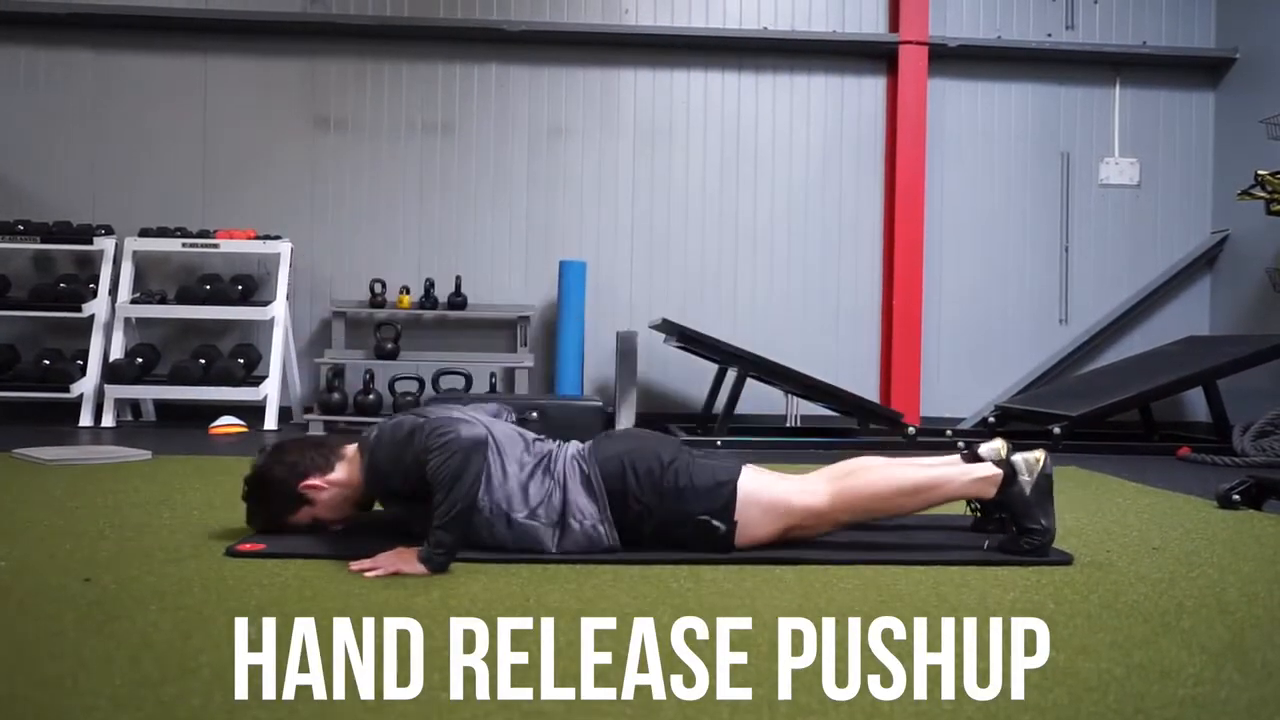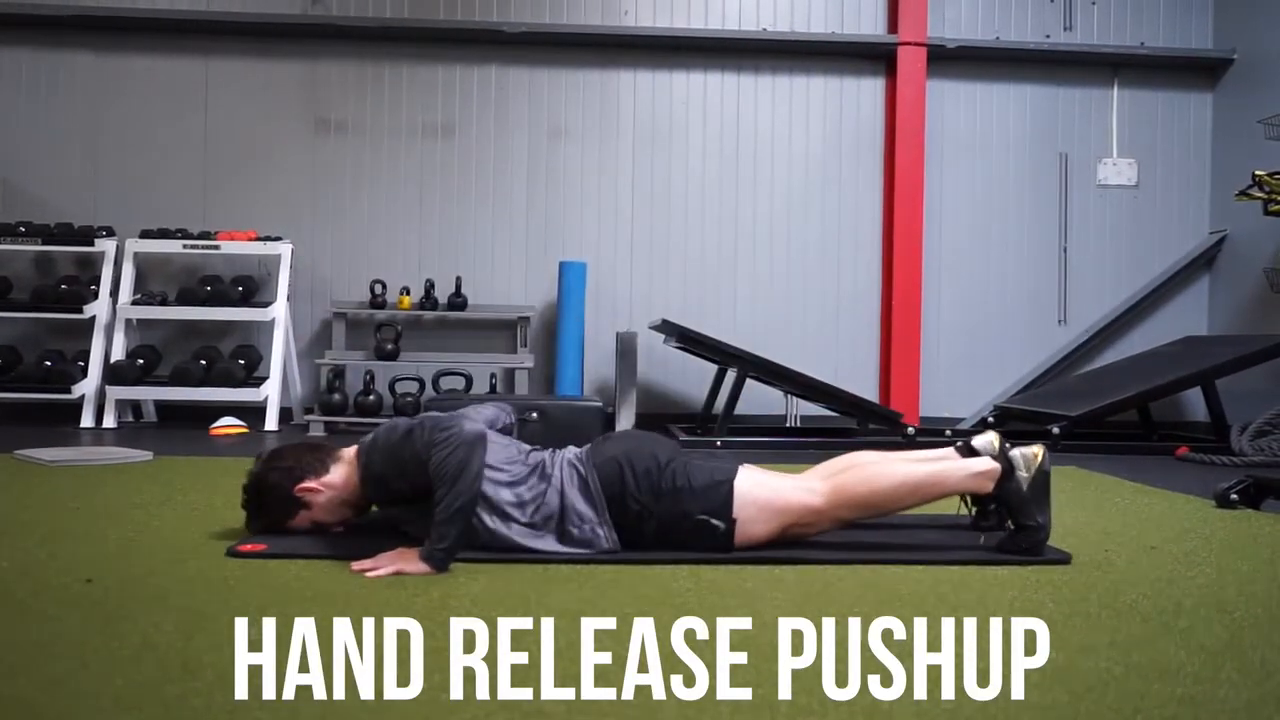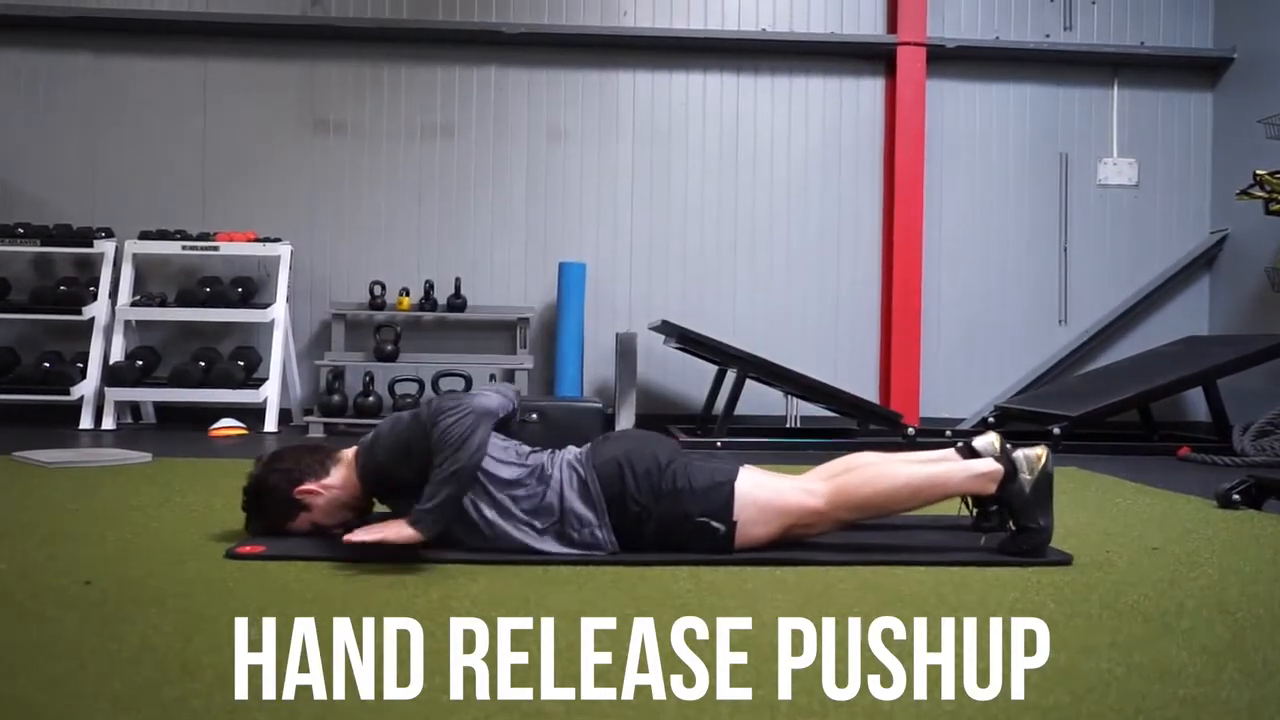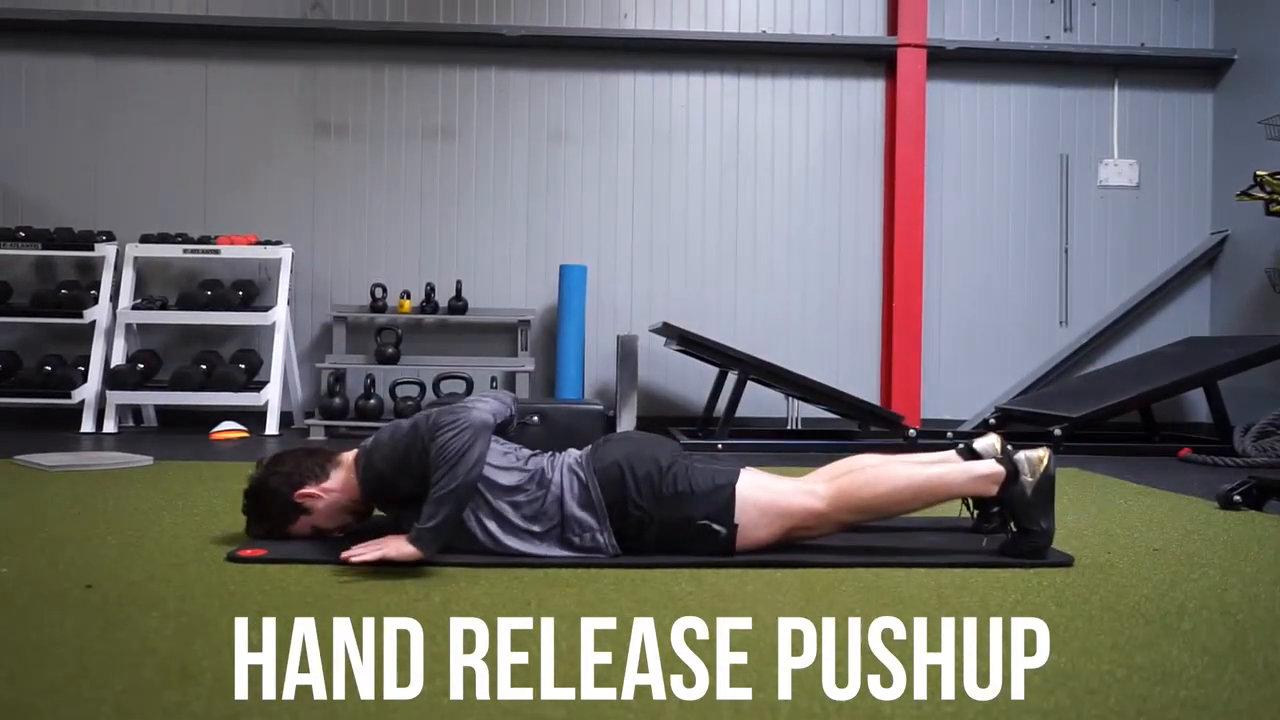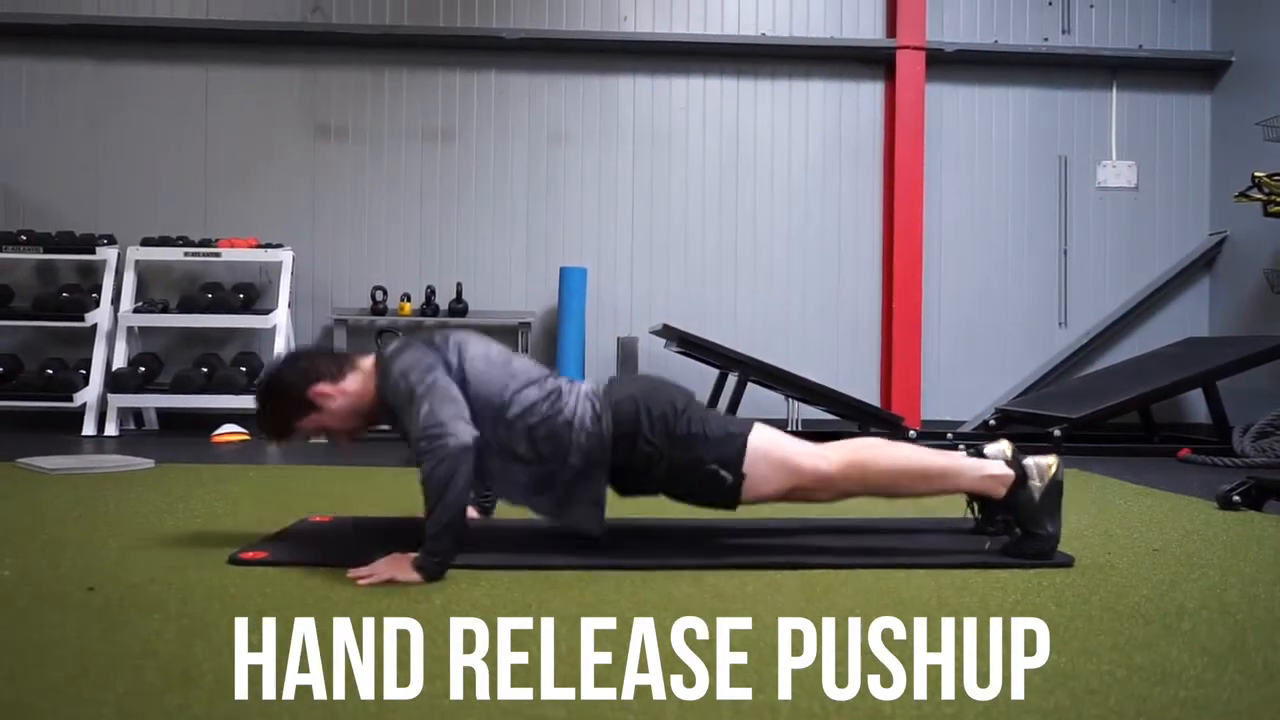
dt=0.5s
person 1, frame 1
left shoulder: (386, 450)
right shoulder: (404, 443)
left elbow: (467, 441)
right elbow: (493, 411)
left wrist: (432, 552)
right wrist: (447, 521)
left hip: (624, 493)
right hip: (616, 472)
left knee: (814, 506)
right knee: (809, 496)
left ankle: (1000, 477)
right ankle: (977, 462)
person 1, frame 2
left shoulder: (383, 456)
right shoulder: (401, 450)
left elbow: (464, 439)
right elbow: (494, 413)
left wrist: (434, 551)
right wrist: (433, 525)
left hip: (624, 495)
right hip: (615, 476)
left knee: (811, 504)
right knee: (810, 496)
left ankle: (999, 470)
right ankle: (974, 455)
person 1, frame 3
left shoulder: (385, 452)
right shoulder: (402, 458)
left elbow: (471, 409)
right elbow: (500, 397)
left wrist: (423, 520)
left hip: (625, 495)
right hip: (616, 477)
left knee: (812, 505)
right knee: (810, 492)
left ankle: (1001, 472)
right ankle: (973, 455)
person 1, frame 4
left shoulder: (383, 459)
right shoulder: (401, 454)
left elbow: (467, 423)
right elbow: (497, 404)
left wrist: (422, 535)
right wrist: (423, 521)
left hip: (625, 499)
right hip: (615, 473)
left knee: (815, 505)
right knee: (815, 491)
left ankle: (1002, 474)
right ankle: (977, 455)
person 1, frame 5
left shoulder: (405, 366)
right shoulder: (418, 355)
left elbow: (455, 446)
left wrist: (428, 558)
right wrist: (472, 507)
left hip: (632, 433)
right hip: (623, 423)
left knee: (820, 471)
right knee: (811, 475)
left ankle: (1015, 484)
right ankle: (984, 461)
